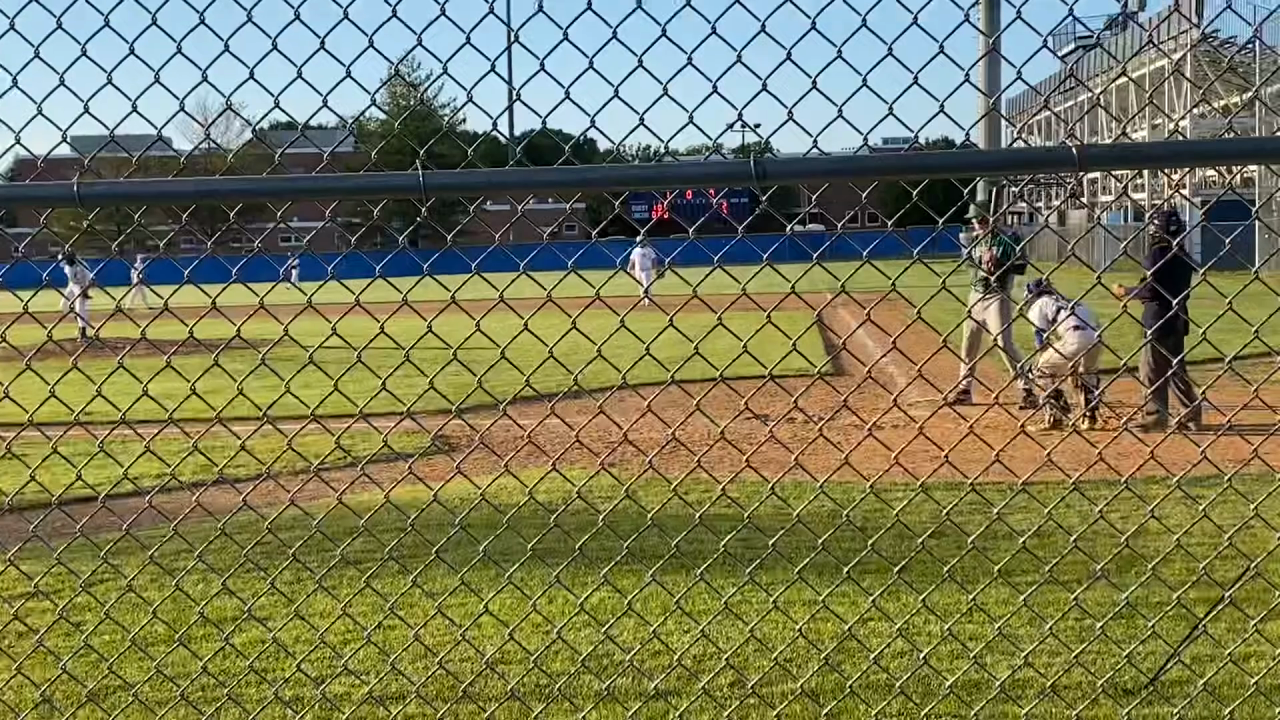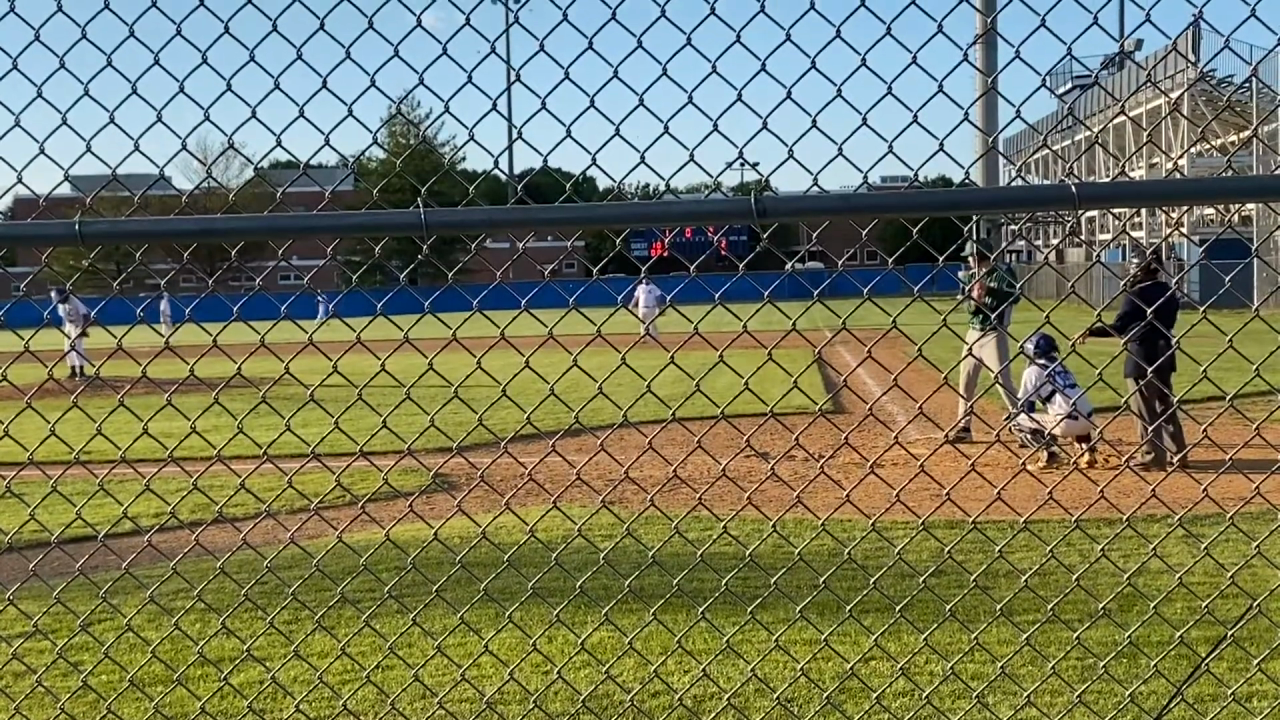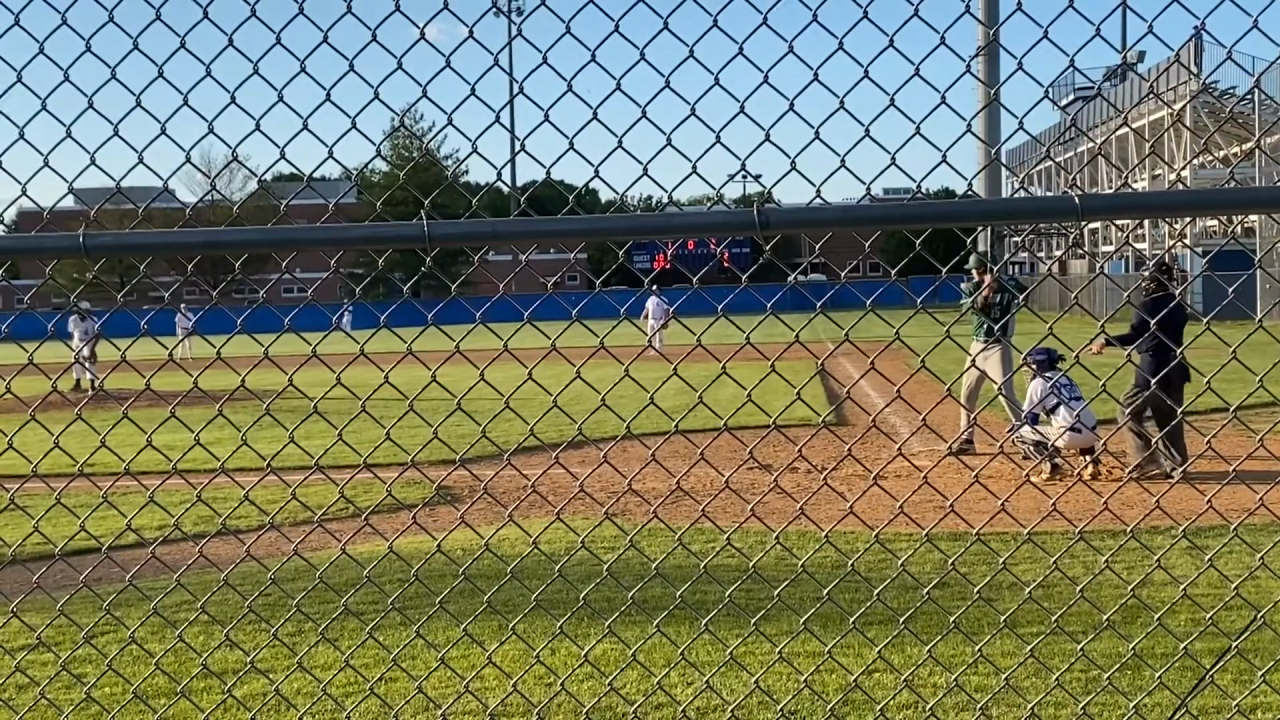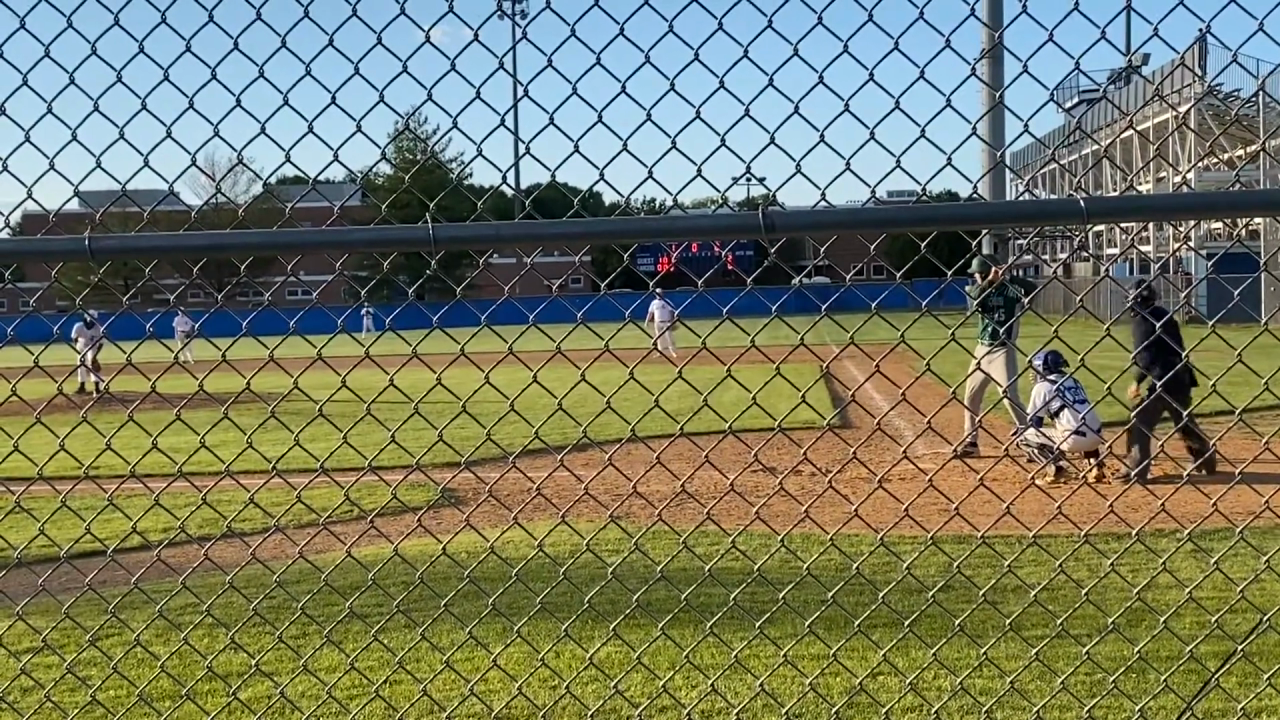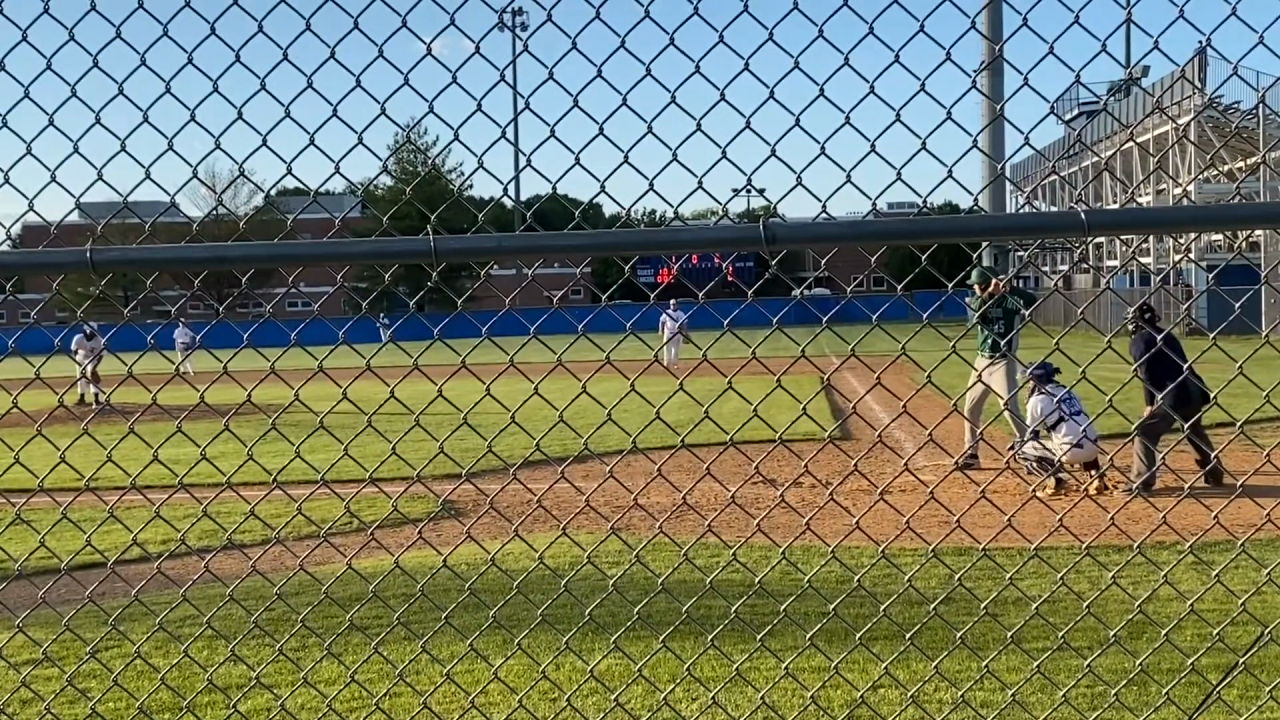
dt=1s
person 1, frame 1
left shoulder: (1157, 253)
right shoulder: (1182, 254)
left elbow: (1151, 289)
right elbow: (1177, 287)
left wrist: (1126, 291)
right wrist: (1134, 292)
left hip: (1158, 317)
right hip: (1177, 316)
left knee: (1152, 371)
right knee: (1176, 369)
left ankle: (1154, 418)
right ankle: (1192, 415)
person 1, frame 2
left shoulder: (1135, 294)
right shoulder: (1169, 292)
left elbow: (1119, 327)
right elbow: (1169, 323)
left wrist: (1090, 332)
left hip: (1142, 354)
right hip: (1164, 353)
left knee: (1145, 409)
right knee: (1166, 405)
left ankle: (1152, 457)
right ankle: (1176, 453)
person 1, frame 3
left shoulder: (1147, 305)
right shoulder: (1178, 305)
left elbow: (1135, 336)
left wrist: (1106, 341)
left hip: (1153, 365)
right hip: (1175, 365)
left knee: (1129, 413)
right knee: (1171, 417)
left ankle: (1146, 463)
right ankle: (1177, 466)
person 1, frame 4
left shoulder: (1141, 320)
right shoulder: (1164, 315)
left elbow: (1149, 356)
right elbow: (1177, 348)
left wrist: (1137, 382)
left hip: (1163, 377)
right hip: (1181, 374)
left knee: (1139, 421)
right knee: (1184, 420)
left ankle: (1137, 471)
right ankle: (1206, 461)
person 1, frame 5
left shoulder: (1139, 340)
right shoulder: (1166, 335)
left elbow: (1148, 375)
right elbow: (1179, 367)
left wrist: (1150, 404)
left hip: (1173, 394)
right hip: (1194, 390)
left knee: (1145, 433)
right knee: (1196, 432)
left ankle: (1141, 484)
right ankle: (1214, 475)
person 2, frame 1
left shoulder: (1009, 238)
right shoulder: (976, 238)
left elbow: (1021, 267)
right elbow: (970, 267)
left wrist: (998, 262)
right wrist: (983, 270)
left hip: (997, 297)
right hip: (976, 295)
left knee: (1004, 344)
right knee: (969, 342)
left ankle: (1028, 390)
right ankle: (964, 389)
person 2, frame 2
left shoulder: (1004, 272)
right shoulder: (970, 276)
left elbow: (1014, 297)
right elbow: (969, 308)
left wrist: (988, 290)
right wrist: (974, 300)
left hip: (994, 335)
right hip: (973, 333)
left knee: (1003, 381)
right knee: (966, 381)
right ankle: (963, 427)
person 2, frame 3
left shoulder: (1007, 284)
right shoulder: (972, 287)
left elbow: (1024, 292)
right elbow: (969, 307)
left wrist: (997, 285)
right wrist: (984, 294)
left hip: (998, 346)
right hip: (977, 345)
left knee: (1005, 393)
right knee: (967, 393)
right ankle: (966, 439)
person 2, frame 4
left shoulder: (1009, 289)
right shoulder: (979, 289)
left elbow: (1032, 289)
right elbow: (975, 299)
left wrist: (1007, 278)
right wrist: (990, 280)
left hip: (1003, 350)
right hip: (982, 349)
left knee: (1010, 396)
right knee: (971, 396)
right ankle: (970, 442)
person 2, frame 5
left shoulder: (1010, 300)
right shoulder: (979, 300)
left elbow: (1032, 301)
right elbow: (975, 312)
left wrist: (1008, 288)
right wrist: (990, 293)
left hip: (1003, 362)
right hip: (982, 361)
left knee: (1010, 408)
right knee: (971, 408)
right ankle: (971, 454)
